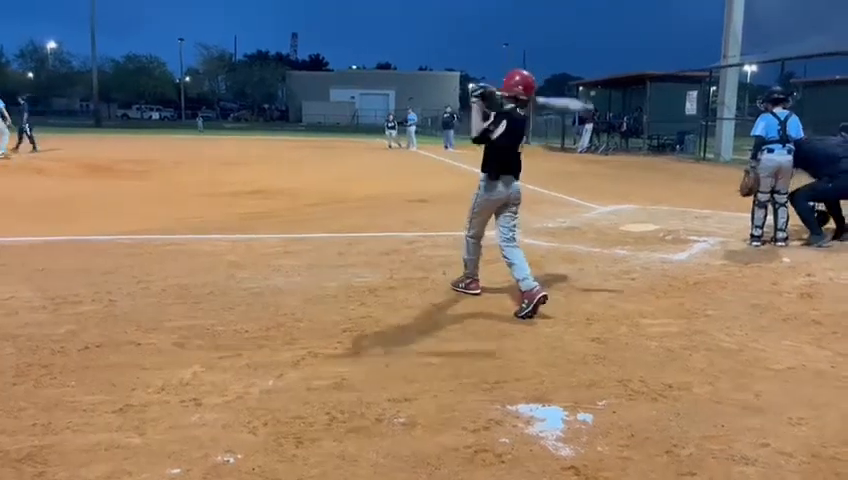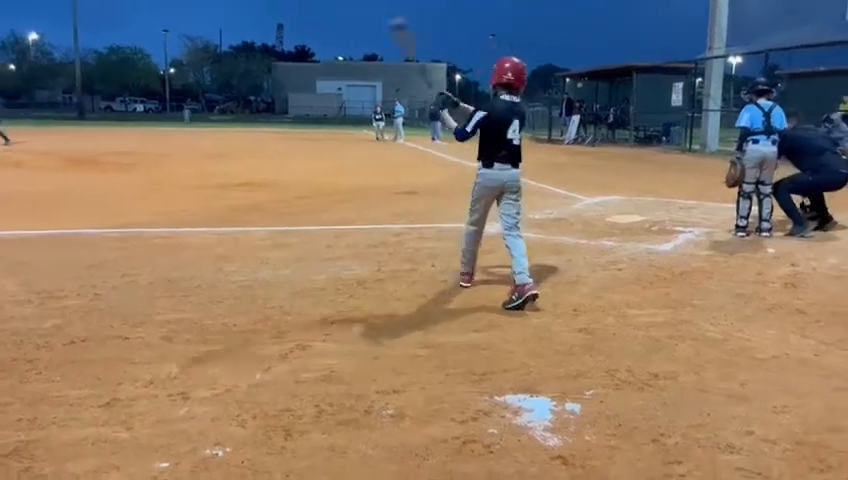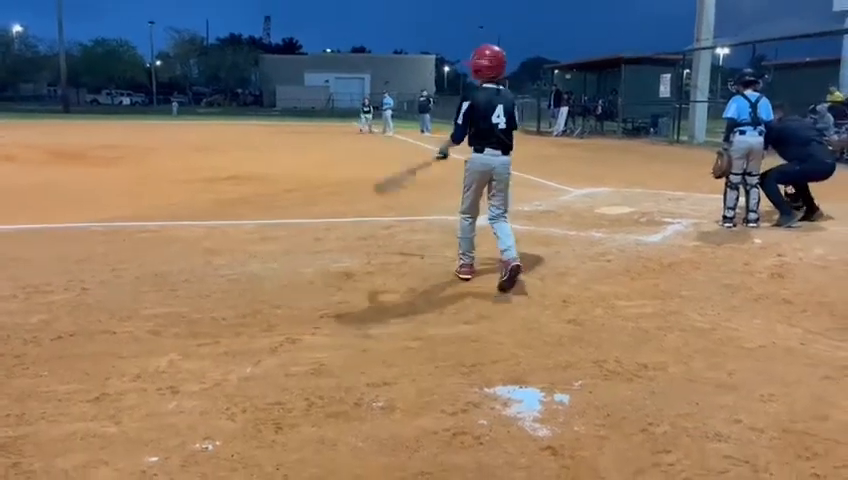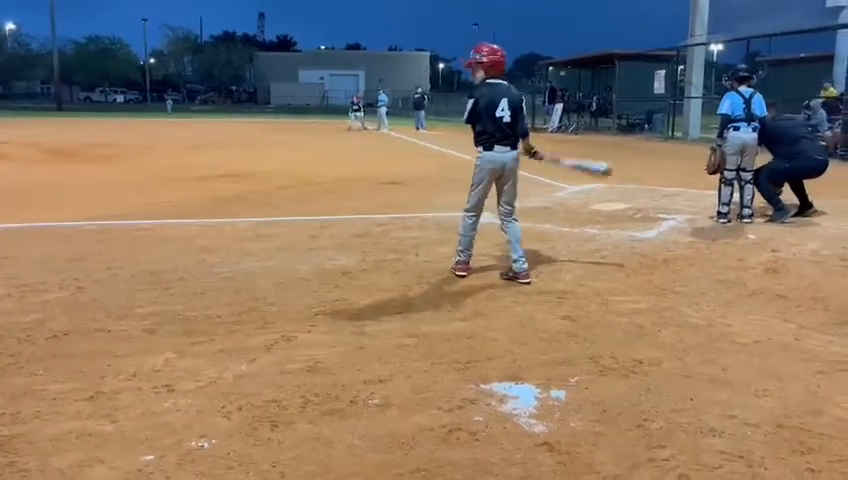
dt=0.3s
person 1, frame 1
left shoulder: (509, 117)
right shoulder: (514, 114)
left elbow: (478, 136)
right elbow: (481, 115)
left wrist: (478, 101)
right wrist: (482, 99)
left hip: (492, 184)
right hip: (512, 186)
left knee: (473, 234)
right knee: (508, 241)
left ankle: (470, 279)
right ankle: (531, 288)
person 1, frame 2
left shoulder: (491, 107)
right shoulder: (519, 108)
left elbow: (462, 135)
left wrist: (444, 113)
right wrist: (458, 104)
left hip: (489, 172)
right hip: (513, 174)
left knee: (475, 225)
right knee: (512, 230)
left ankle: (467, 272)
right ankle: (524, 283)
person 1, frame 3
left shoulder: (472, 97)
right shoulder: (509, 98)
left elbow: (459, 133)
right elbow: (512, 127)
left wrist: (444, 148)
left hip: (479, 158)
right hip: (503, 160)
left knee: (468, 213)
right knee: (498, 215)
left ankle: (466, 264)
right ankle: (510, 258)
person 1, frame 4
left shoulder: (477, 93)
right shoulder: (515, 93)
left elbow: (474, 125)
right elbow: (522, 128)
right wrist: (530, 150)
left hip: (488, 156)
right hip: (511, 155)
left knee: (473, 210)
right knee: (508, 213)
left ankle: (462, 262)
right ankle: (520, 267)
person 2, frame 1
left shoulder: (765, 117)
right shoulder: (793, 118)
left elbow: (759, 140)
left wrist: (753, 160)
right wrist: (795, 164)
left hip: (768, 157)
right hip: (787, 158)
left knee: (761, 197)
right knee: (782, 198)
left ankle: (756, 235)
right ankle: (781, 236)
person 2, frame 2
left shoulder: (749, 108)
right shoulder: (777, 109)
left elbow: (744, 131)
left wrist: (738, 151)
right wrist: (778, 155)
left hip: (753, 148)
right hip: (771, 149)
left knee: (746, 188)
right knee: (766, 189)
left ankle: (741, 226)
right ankle: (765, 227)
person 2, frame 3
left shoulder: (736, 100)
right shoulder: (763, 100)
left elbow: (731, 123)
left wrist: (725, 142)
right wrist: (765, 146)
left hip: (740, 139)
right hip: (758, 140)
left knee: (733, 178)
right knee: (753, 179)
left ankle: (729, 217)
right ankle: (752, 217)
person 2, frame 4
left shoulder: (730, 96)
right shoulder: (757, 96)
left elbow: (725, 119)
right elbow: (762, 121)
left wrist: (719, 138)
right wrist: (759, 142)
left hip: (733, 135)
right hip: (752, 136)
left knee: (728, 174)
right knee: (747, 175)
left ankle: (723, 212)
right ankle: (746, 213)
